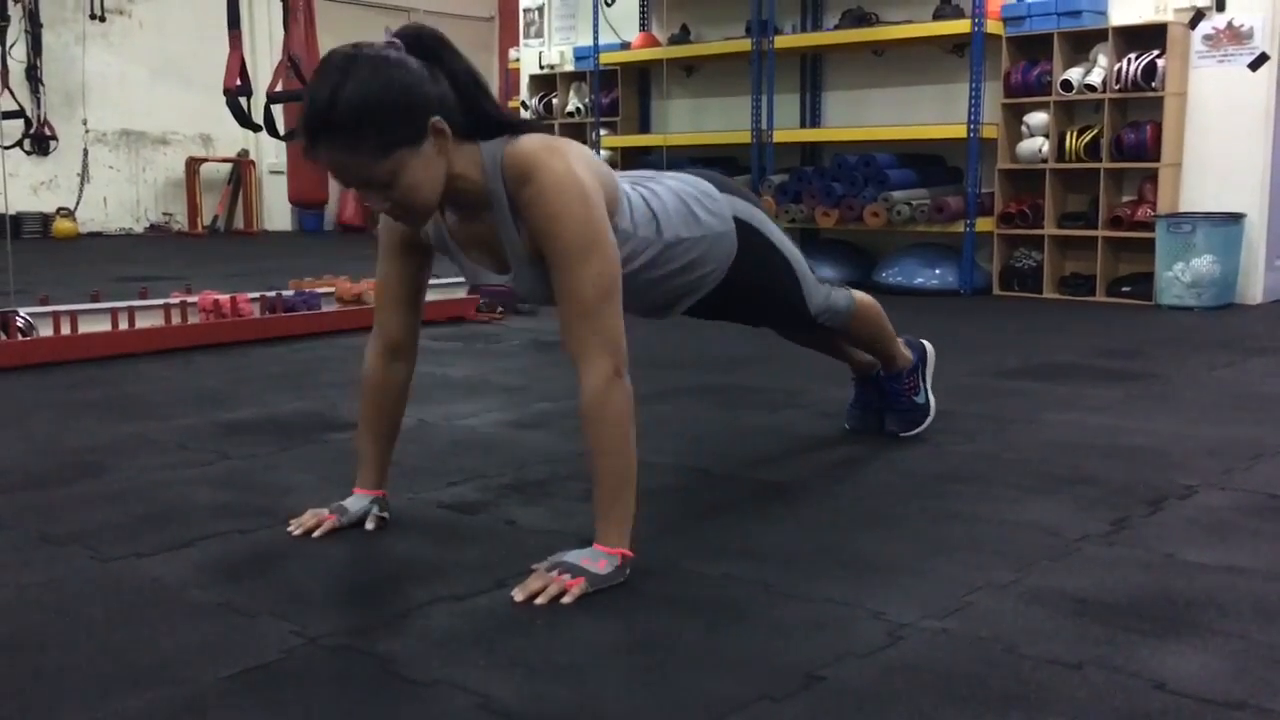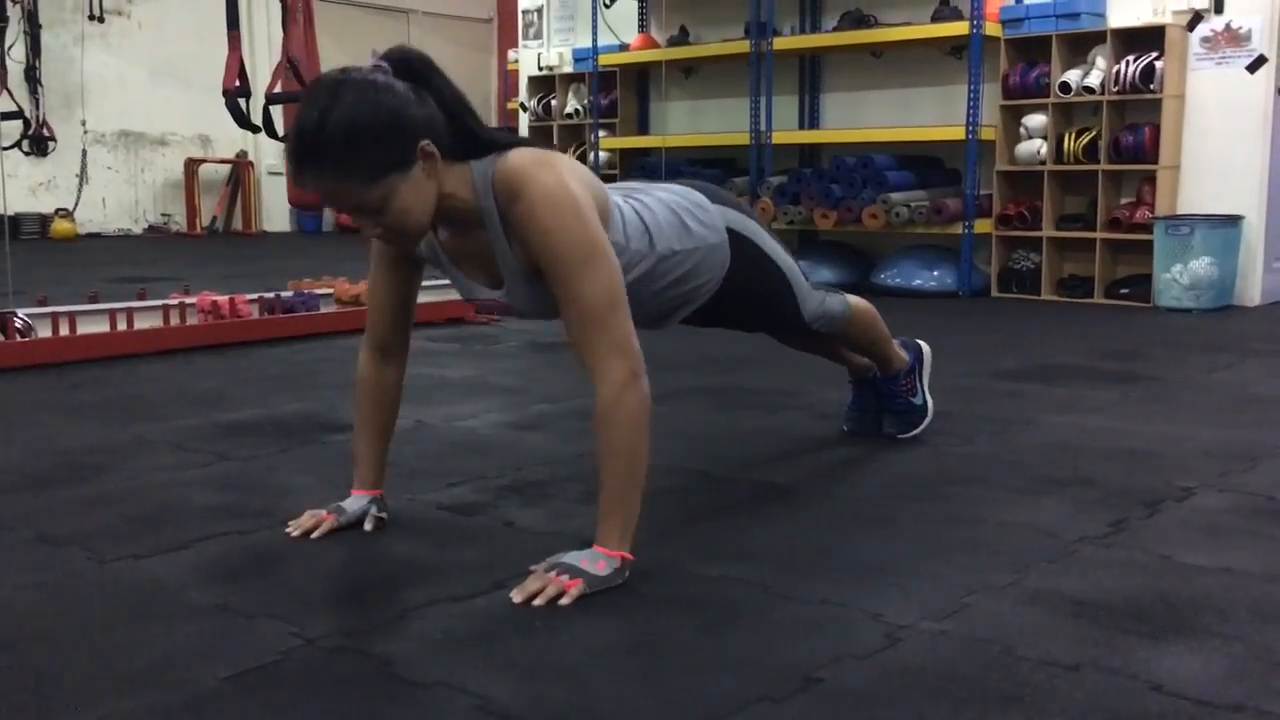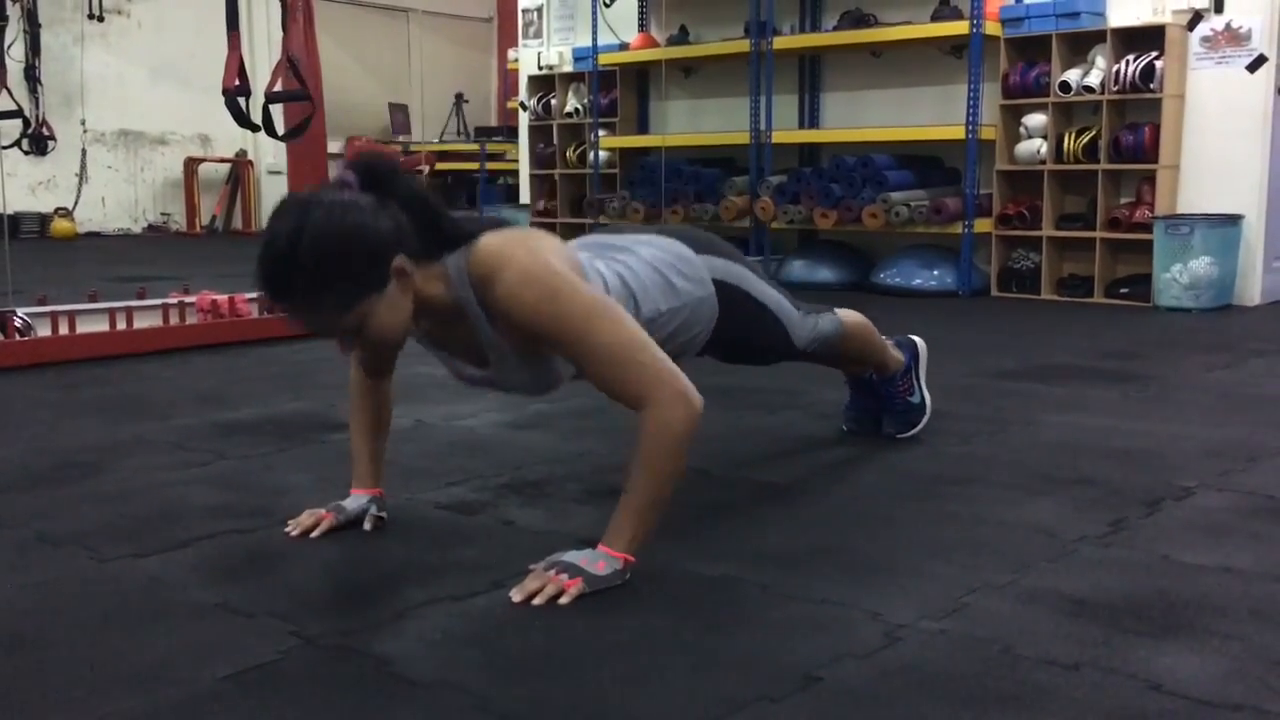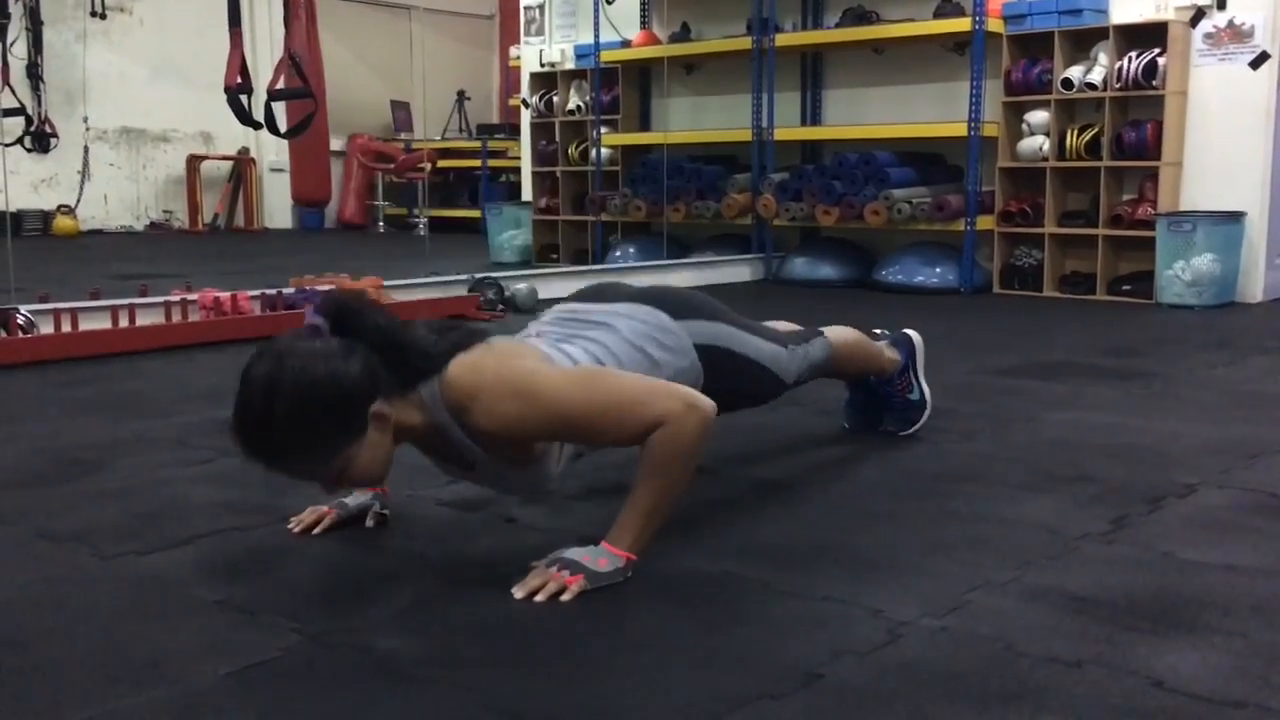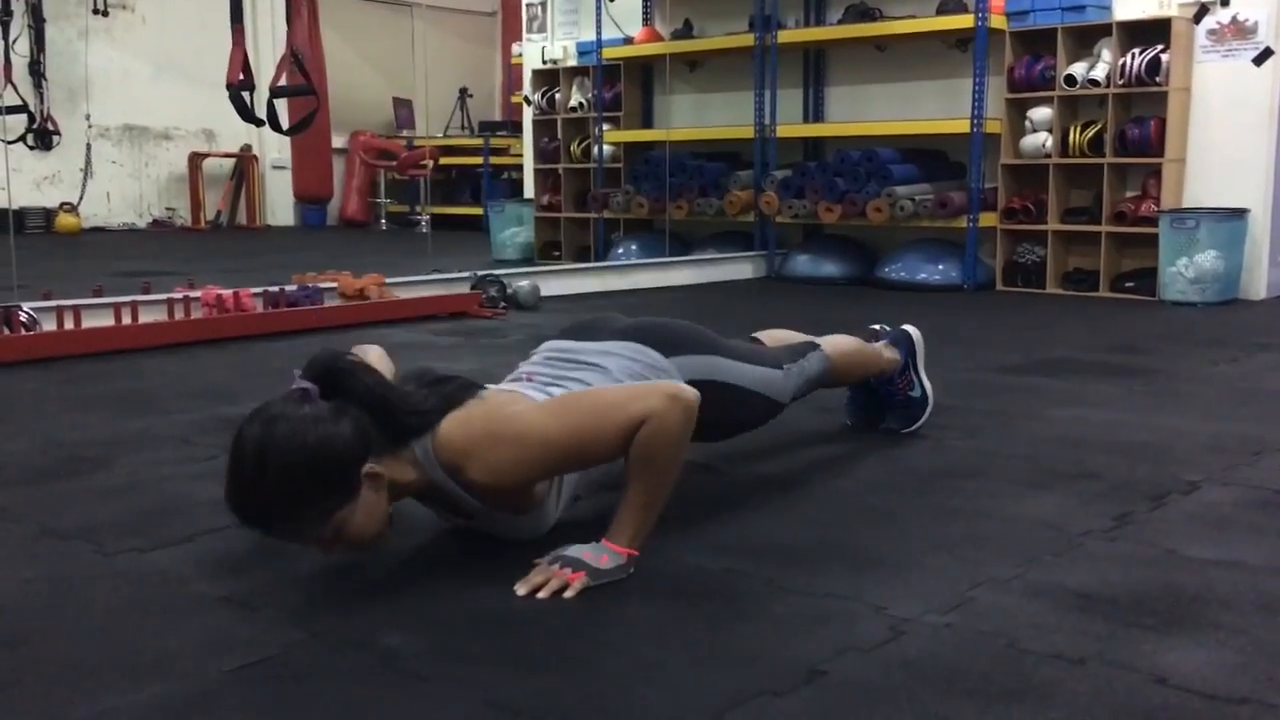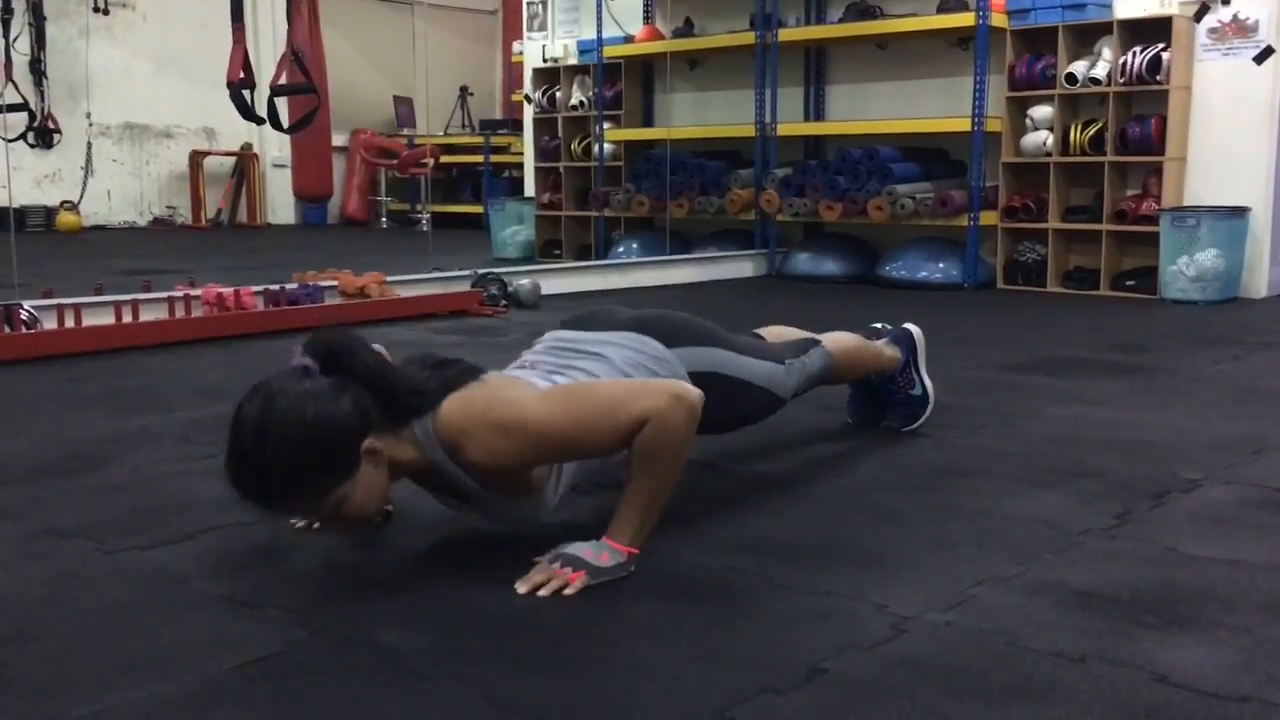
dt=0.2s
person 1, frame 1
left shoulder: (547, 179)
right shoulder: (416, 202)
left elbow: (604, 370)
right elbow: (390, 349)
left wrist: (610, 552)
right wrist: (367, 491)
left hip: (715, 231)
right hip: (654, 257)
left knee: (817, 311)
right knee: (796, 329)
left ankle: (905, 363)
right ankle: (869, 376)
person 1, frame 2
left shoulder: (540, 192)
right shoulder: (405, 208)
left elbow: (618, 375)
right elbow: (382, 352)
left wrist: (610, 552)
right wrist: (365, 491)
left hip: (709, 244)
right hip: (651, 269)
left knee: (812, 317)
right knee: (795, 333)
left ankle: (900, 363)
right ankle: (864, 375)
person 1, frame 3
left shoulder: (518, 279)
right shoulder: (387, 276)
left elbow: (676, 403)
right elbow: (370, 374)
left wrist: (613, 554)
right wrist: (364, 489)
left hip: (695, 287)
right hip: (618, 272)
left knee: (806, 335)
right knee: (790, 349)
left ankle: (897, 360)
right ankle: (867, 385)
person 1, frame 4
left shoulder: (491, 395)
right shoulder: (376, 377)
left elbow: (690, 414)
left wrist: (615, 551)
right wrist: (363, 491)
left hip: (675, 345)
right hip: (593, 326)
left knee: (797, 363)
right knee: (771, 338)
left ankle: (890, 353)
right ankle: (874, 348)
person 1, frame 5
left shoulder: (481, 450)
right shoulder: (368, 426)
left elbow: (675, 405)
right elbow: (366, 354)
left wrist: (618, 548)
right wrist: (347, 511)
left hip: (667, 373)
right hip: (579, 358)
left knee: (791, 374)
right knee: (759, 351)
left ankle: (891, 353)
right ankle: (874, 345)
person 1, frame 6
left shoulder: (480, 433)
right shoulder: (369, 405)
left elbow: (678, 403)
right elbow: (363, 349)
left wrist: (619, 546)
right wrist: (364, 501)
left hip: (667, 365)
right hip: (584, 348)
left knee: (790, 373)
right knee: (762, 349)
left ankle: (891, 352)
right ankle: (879, 350)
